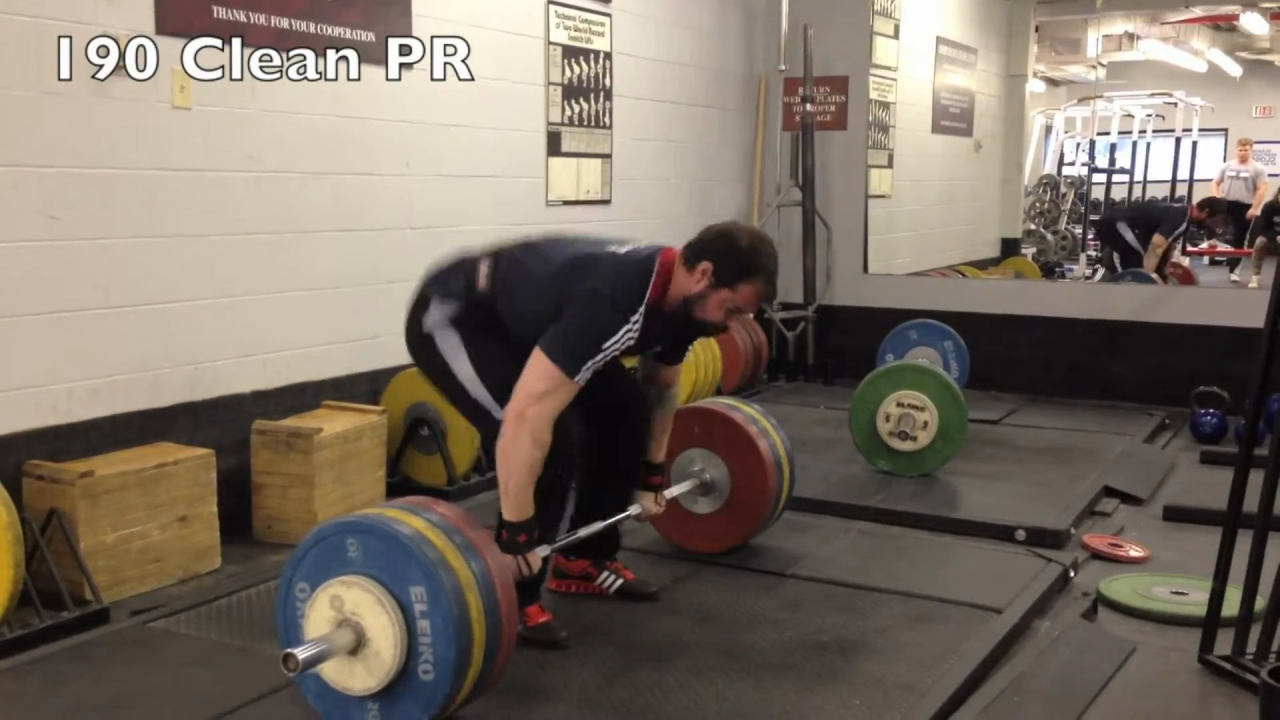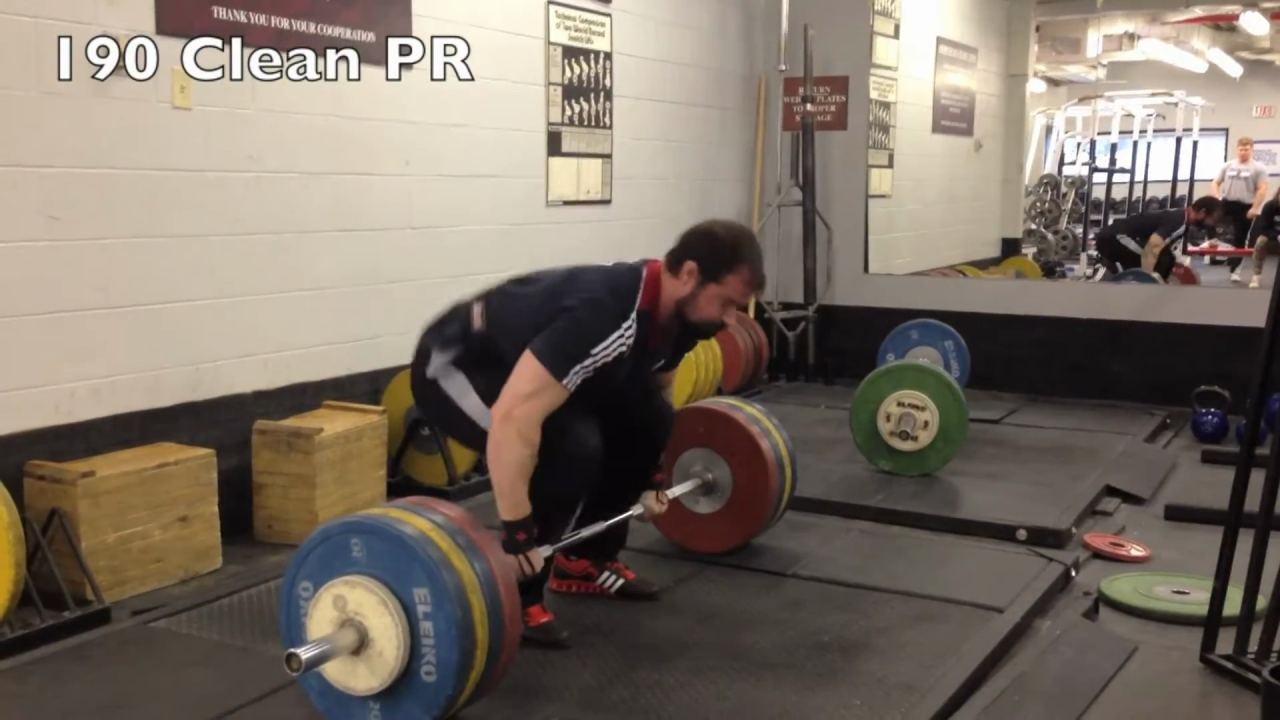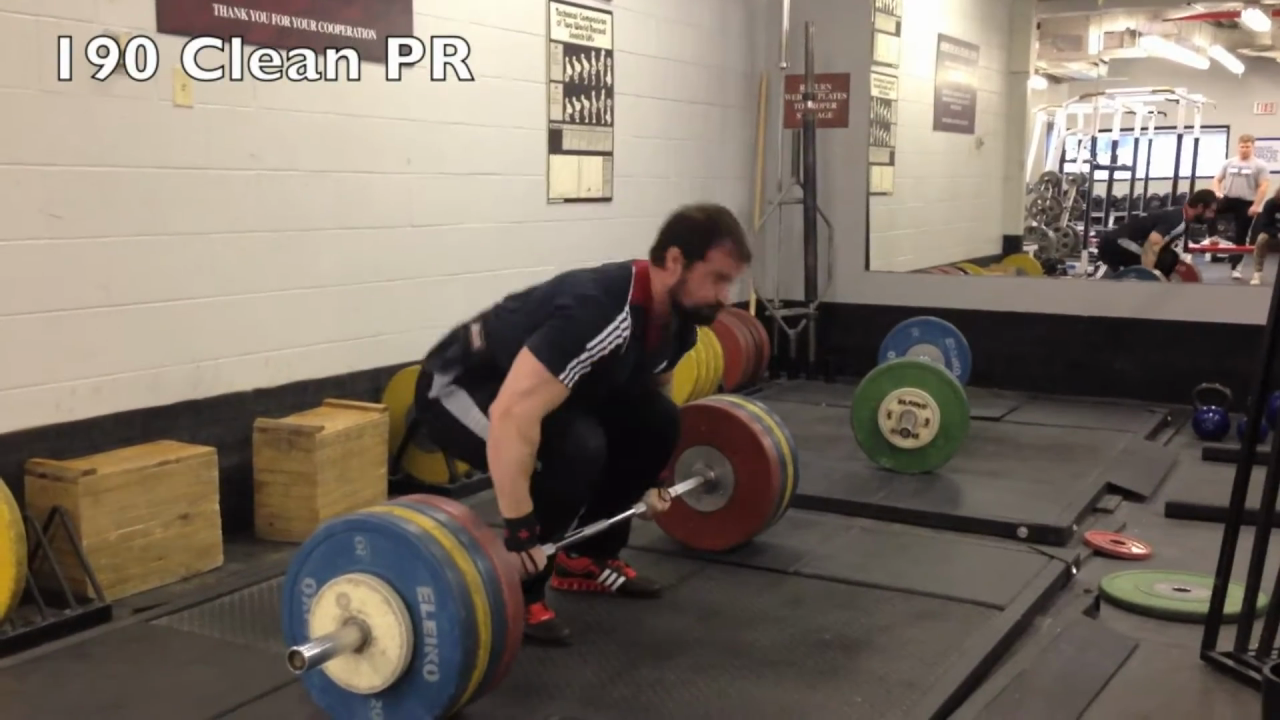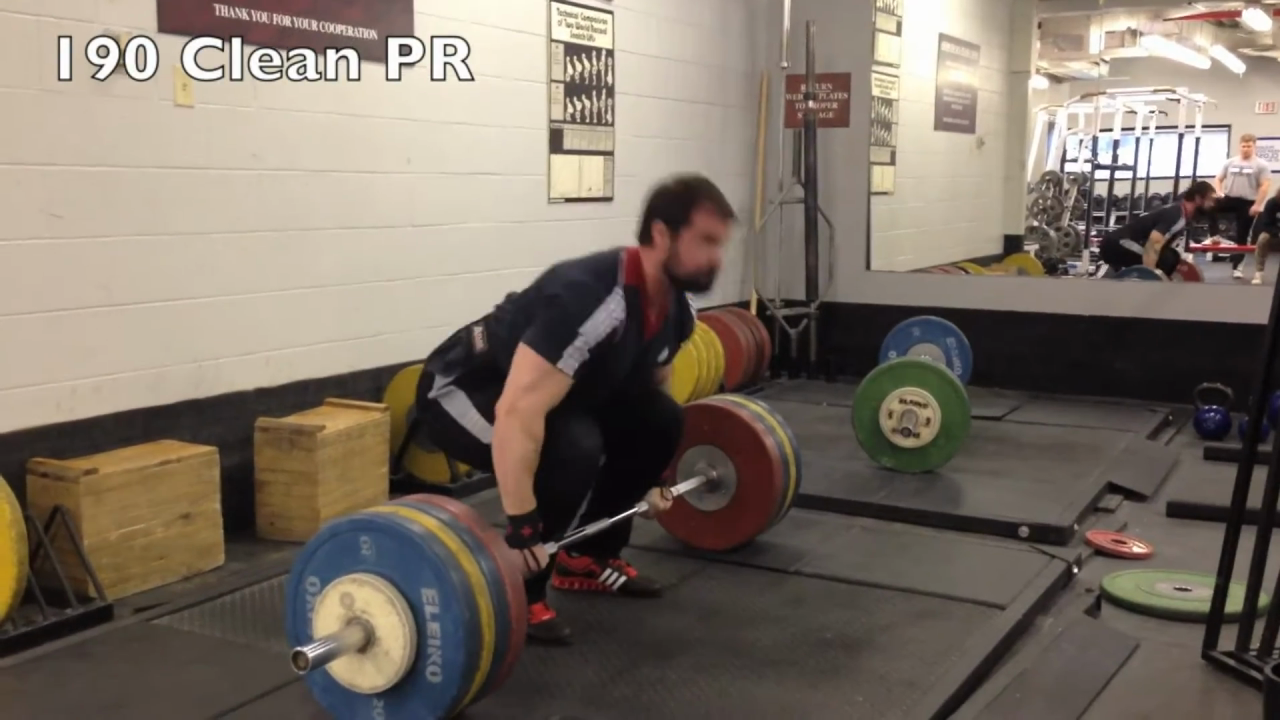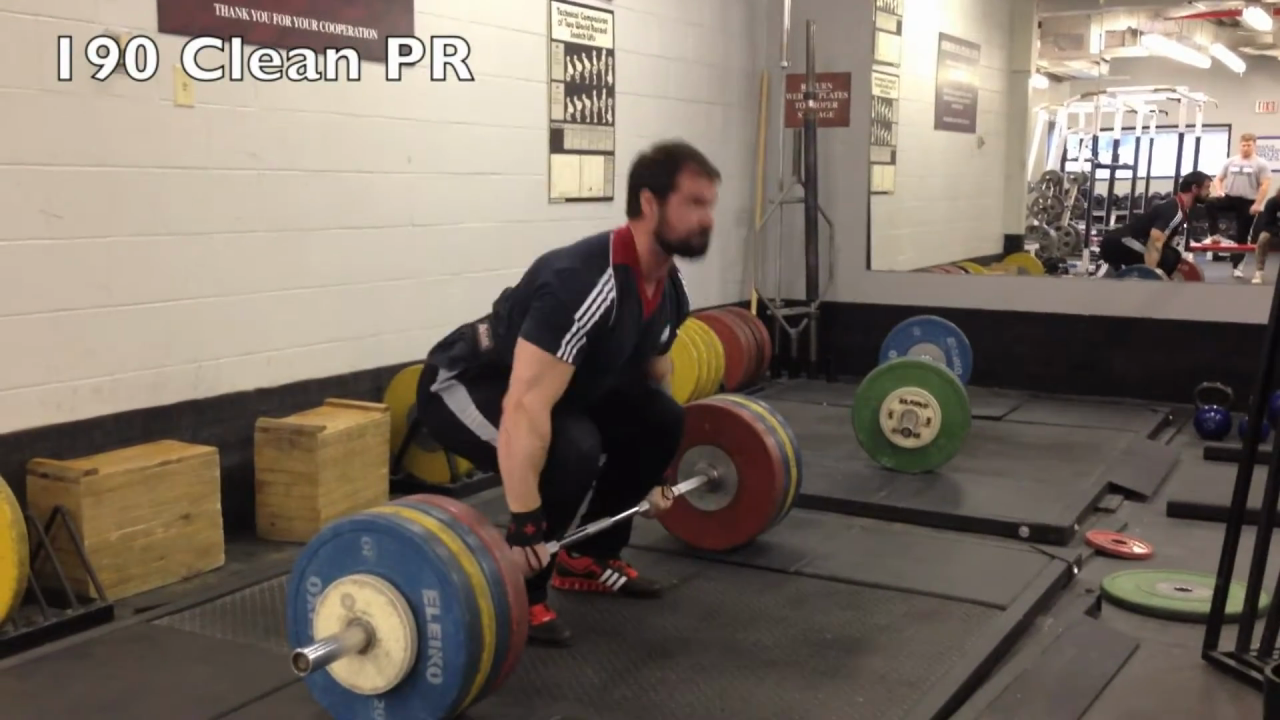
dt=0.1s
person 1, frame 1
left shoulder: (677, 297)
right shoulder: (613, 300)
left elbow: (659, 388)
right elbow: (527, 415)
left wrist: (651, 478)
right wrist: (516, 534)
left hip: (516, 322)
right hip: (453, 316)
left knee: (620, 410)
right knee: (563, 434)
left ankle: (585, 558)
person 1, frame 2
left shoulder: (676, 318)
right shoulder: (604, 314)
left elbow: (653, 386)
right elbow: (511, 419)
left wrist: (649, 480)
right wrist: (517, 534)
left hip: (526, 364)
right hip: (455, 364)
left knee: (649, 419)
right knee: (575, 446)
left ankle: (586, 559)
person 1, frame 3
left shoulder: (674, 320)
right shoulder: (596, 313)
left elbow: (653, 390)
right elbow: (512, 416)
left wrist: (651, 477)
right wrist: (519, 532)
right hip: (455, 385)
left knee: (657, 419)
right knee: (578, 446)
left ankle: (588, 556)
person 1, frame 4
left shoulder: (673, 308)
right shoulder: (590, 300)
left elbow: (653, 386)
right elbow: (516, 413)
left wrist: (653, 478)
right wrist: (522, 529)
right hip: (461, 389)
left knee: (661, 422)
right knee: (575, 451)
left ankle: (589, 557)
person 1, frame 5
left shoulder: (669, 290)
right shoulder: (583, 283)
left elbow: (653, 377)
right elbow: (523, 408)
left wrist: (654, 476)
right wrist: (524, 528)
right hip: (462, 385)
left knee: (661, 420)
right knee: (572, 449)
left ankle: (589, 557)
